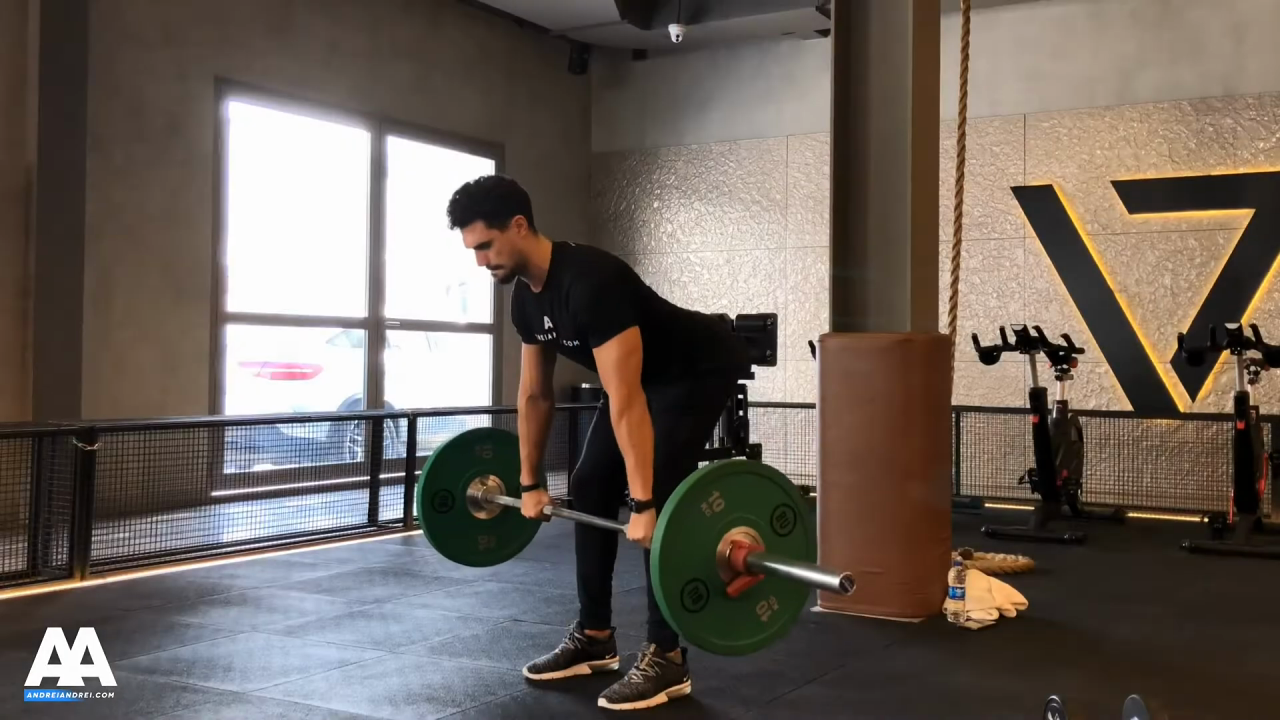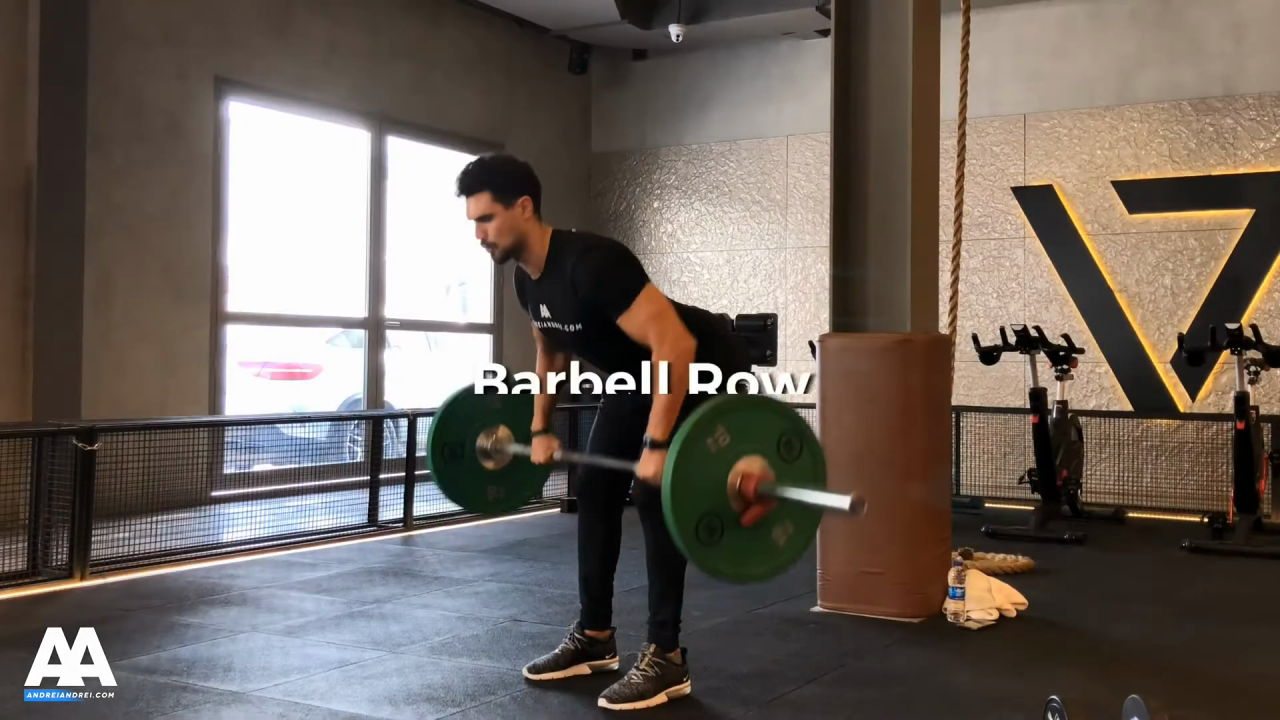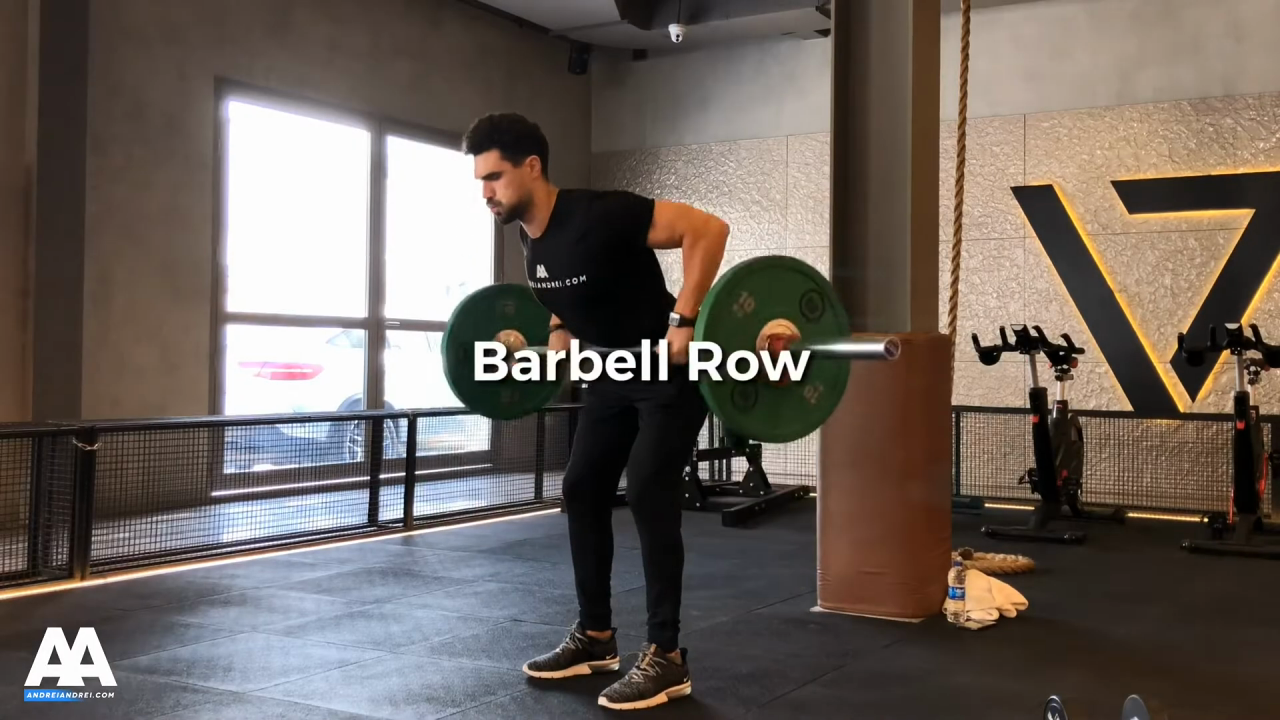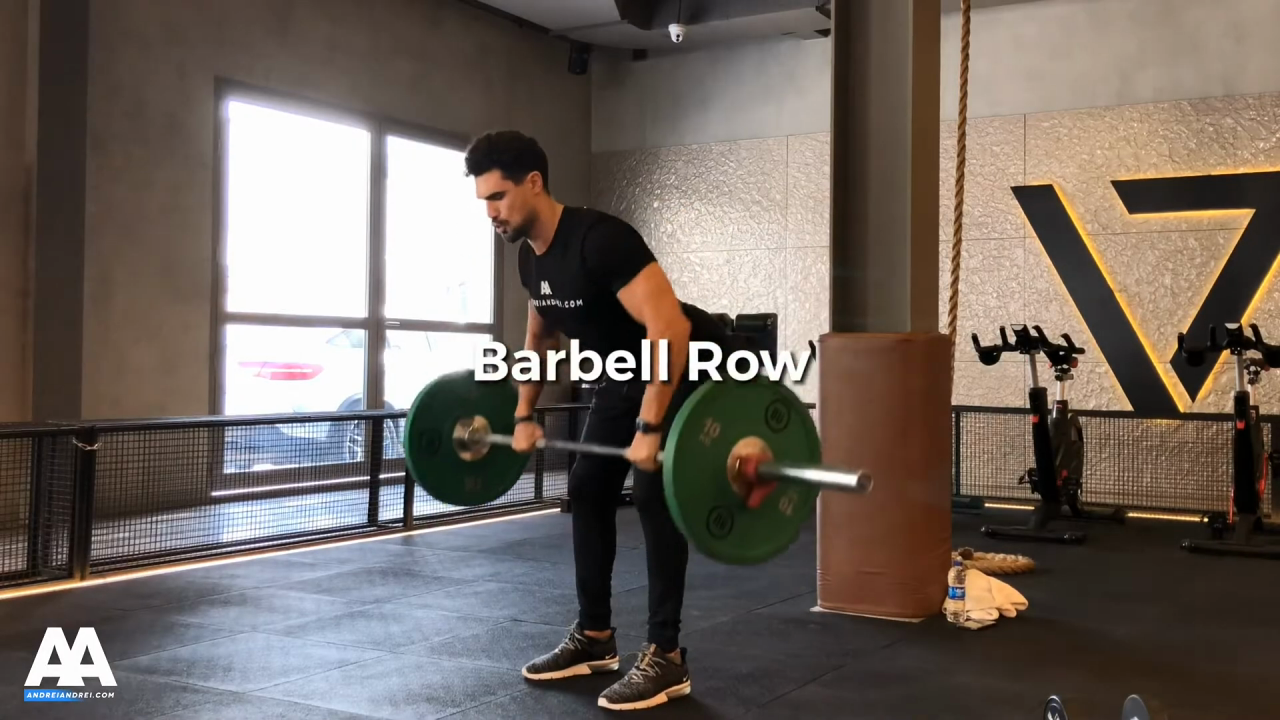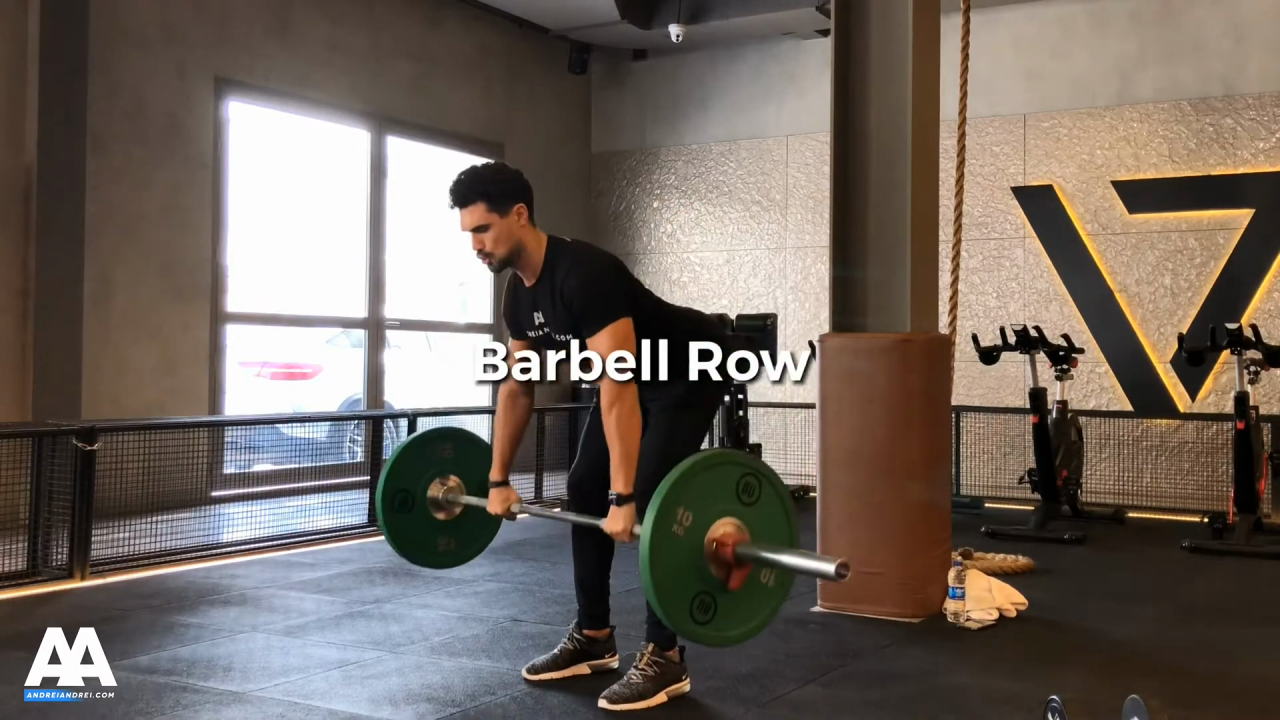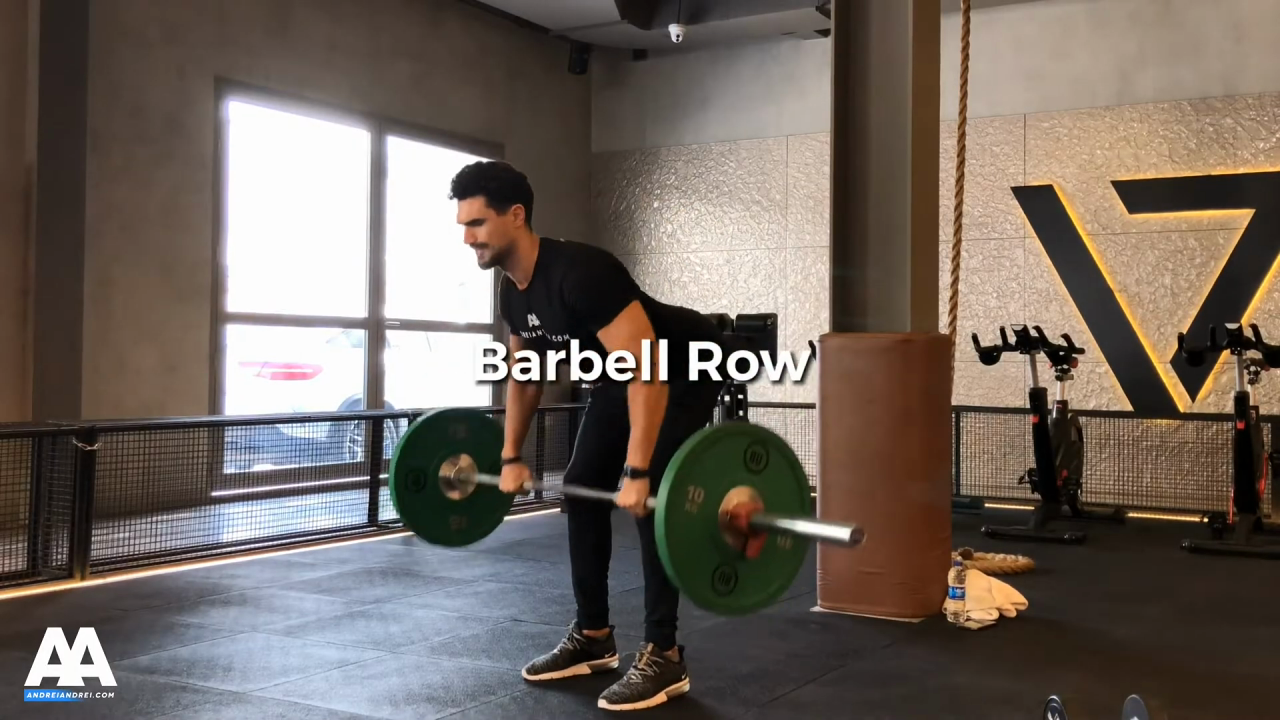
dt=0.4s
person 1, frame 1
left shoulder: (591, 282)
right shoulder: (526, 300)
left elbow: (626, 404)
right elbow: (534, 394)
left wrist: (643, 505)
right wrist: (530, 482)
left hip: (699, 370)
right hip: (645, 372)
left knee: (658, 493)
right knee: (589, 487)
left ankle: (665, 658)
right ankle: (594, 636)
person 1, frame 2
left shoulder: (590, 265)
right shoulder: (527, 280)
left elbow: (674, 347)
right elbow: (550, 354)
left wrist: (659, 447)
right wrist: (541, 429)
left hip: (695, 369)
right hip: (631, 372)
left knee: (653, 495)
right knee: (592, 488)
left ankle: (666, 658)
right ankle: (594, 636)
person 1, frame 3
left shoulder: (599, 215)
right shoulder: (531, 236)
left elbow: (709, 230)
left wrist: (683, 320)
right wrist: (559, 329)
left hip: (672, 369)
right hip: (614, 370)
left knee: (648, 495)
right knee: (582, 490)
left ankle: (666, 658)
right ankle: (595, 637)
person 1, frame 4
left shoulder: (601, 240)
right shoulder: (530, 260)
left elbow: (670, 331)
right elbow: (537, 341)
left wrist: (649, 430)
right wrist: (525, 416)
left hip: (689, 365)
right hip: (624, 368)
left knee: (656, 493)
right knee: (587, 489)
left ankle: (665, 657)
right ankle: (594, 637)
person 1, frame 5
left shoulder: (585, 275)
right shoulder: (518, 295)
left elbow: (616, 393)
right elbow: (516, 388)
left wrist: (623, 499)
right wrist: (498, 479)
left hip: (689, 369)
right hip: (636, 371)
left knee: (651, 496)
right knee: (584, 488)
left ankle: (664, 658)
right ankle: (593, 637)
person 1, frame 6
left shoulder: (580, 274)
right shoulder: (513, 292)
left elbow: (654, 368)
right elbow: (523, 373)
left wrist: (639, 476)
right wrist: (512, 457)
left hip: (684, 367)
right hip: (620, 373)
left knee: (648, 501)
right knee: (581, 491)
left ankle: (663, 658)
right ankle: (592, 637)
